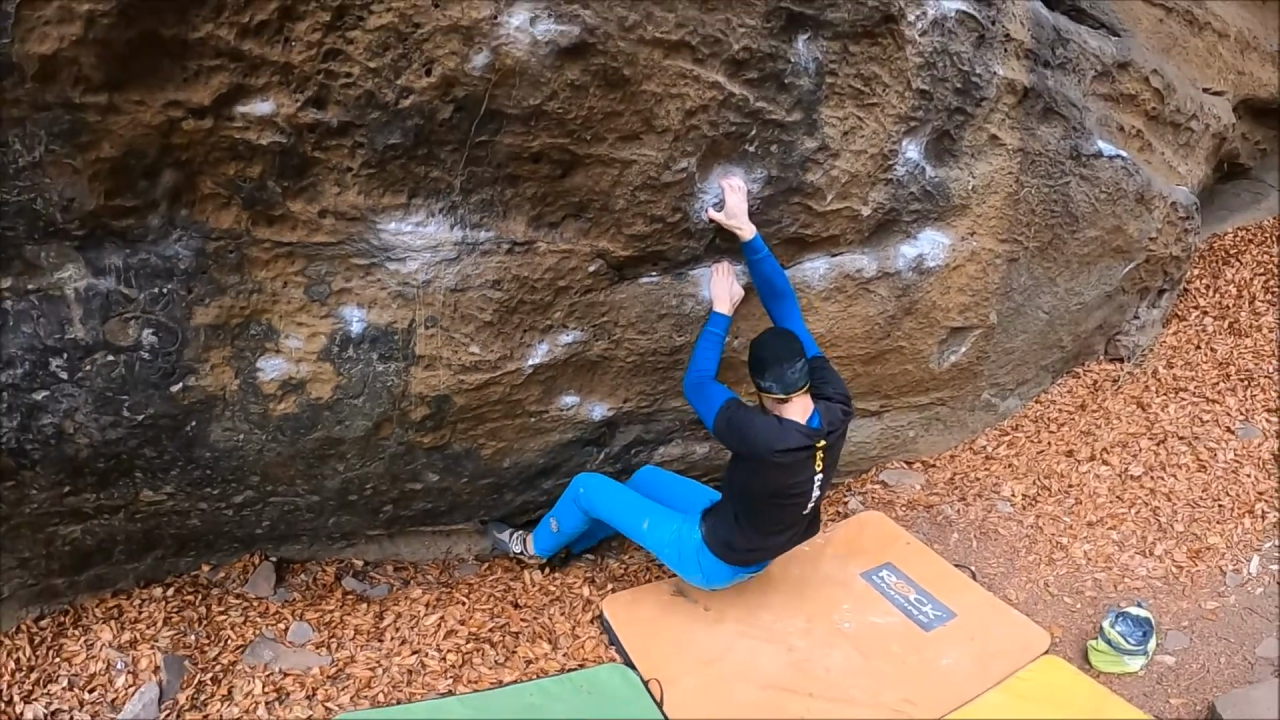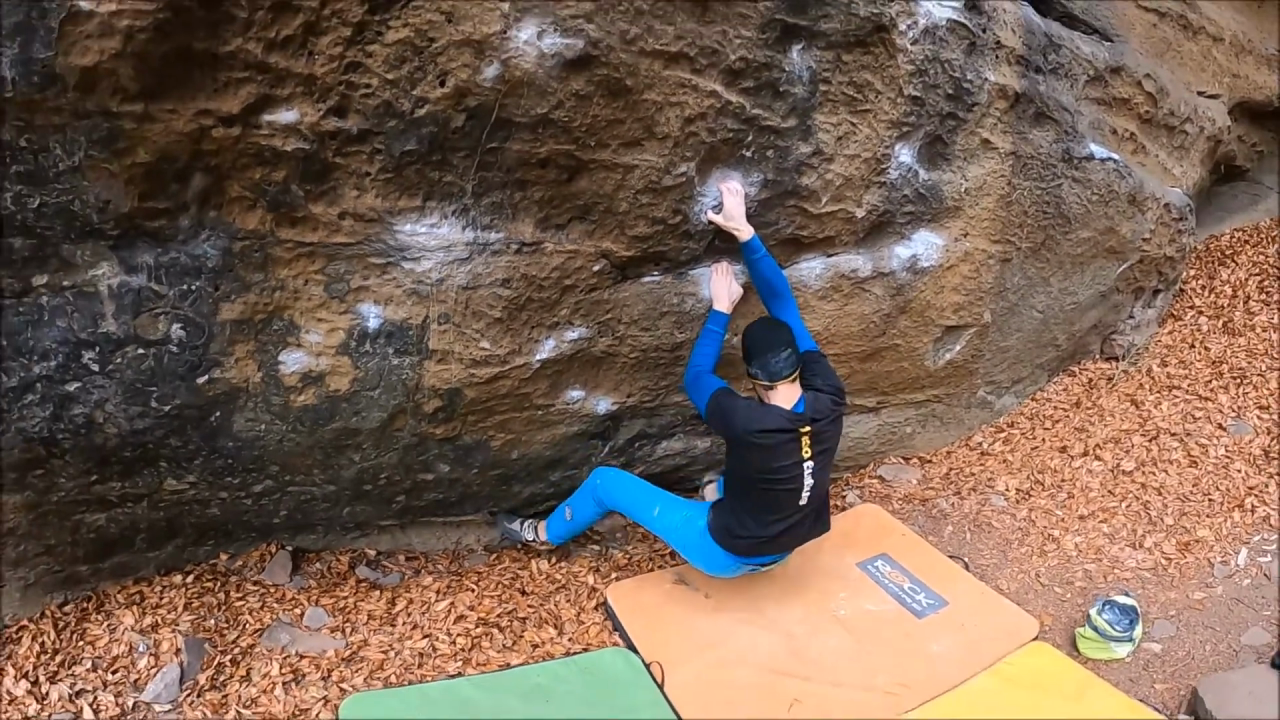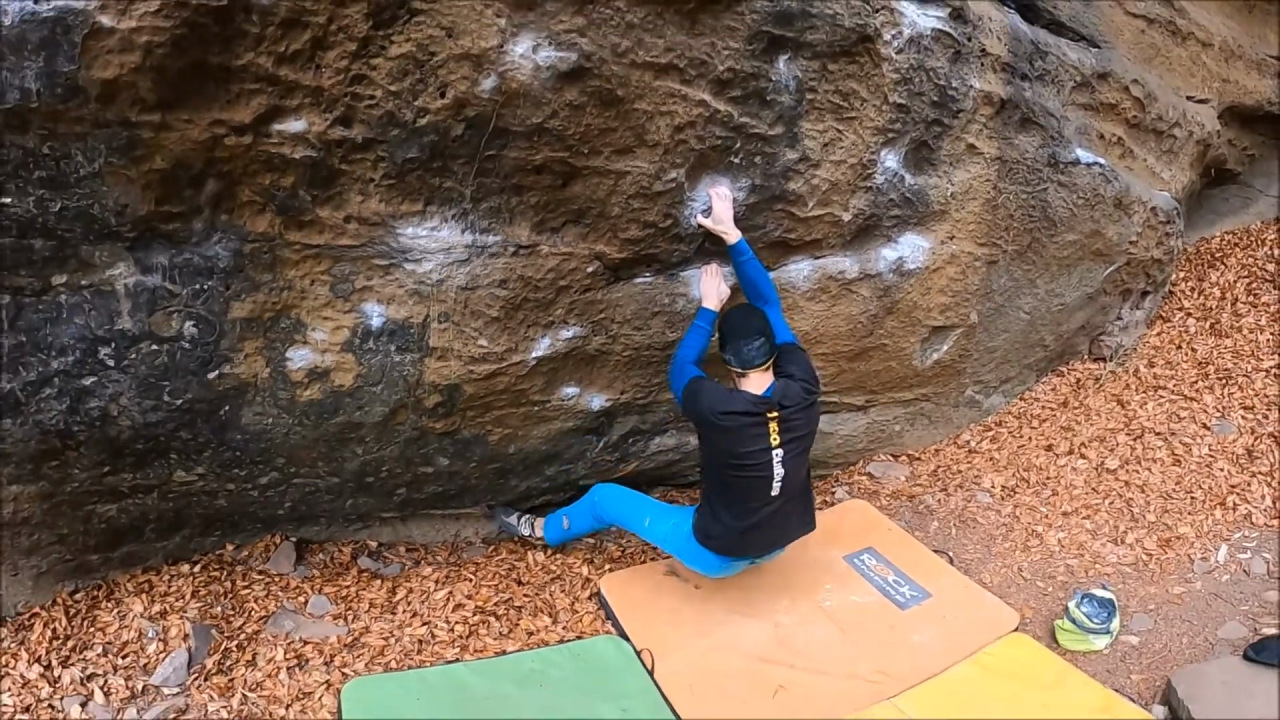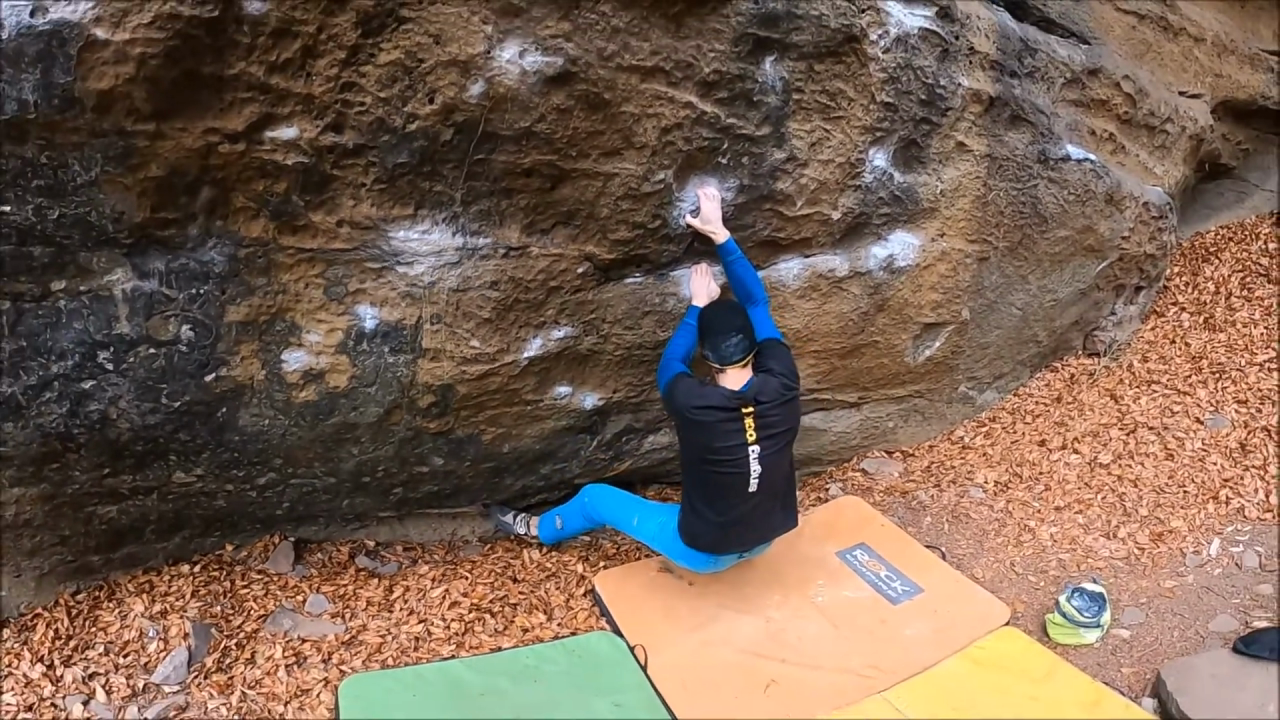
dt=0.4s
person 1, frame 1
left shoulder: (766, 438)
right shoulder: (835, 405)
left elbow: (698, 384)
right elbow: (787, 311)
left wrist: (721, 309)
right wrist: (747, 231)
left hip: (716, 561)
right hip: (759, 544)
left knee: (588, 487)
right knee: (646, 478)
left ankle: (537, 547)
right ankle: (573, 542)
person 1, frame 2
left shoulder: (750, 423)
right shoulder: (828, 398)
left elbow: (696, 377)
right elbow: (784, 306)
left wrist: (721, 307)
right wrist: (744, 232)
left hip: (726, 554)
right hip: (783, 549)
left knee: (606, 482)
left ankle: (546, 533)
person 1, frame 3
left shoulder: (715, 407)
right shoulder: (802, 388)
left elbow: (680, 368)
right elbow: (768, 306)
left wrist: (710, 306)
right wrist: (732, 235)
left hip: (718, 556)
right hip: (778, 544)
left knee: (603, 497)
left ankle: (543, 531)
person 1, frame 4
left shoulder: (691, 402)
right shoulder: (781, 384)
left elbow: (669, 364)
right elbow: (757, 304)
left wrist: (699, 304)
right wrist: (720, 234)
left hip: (706, 553)
right hip: (764, 539)
left knee: (594, 498)
left ankle: (538, 530)
